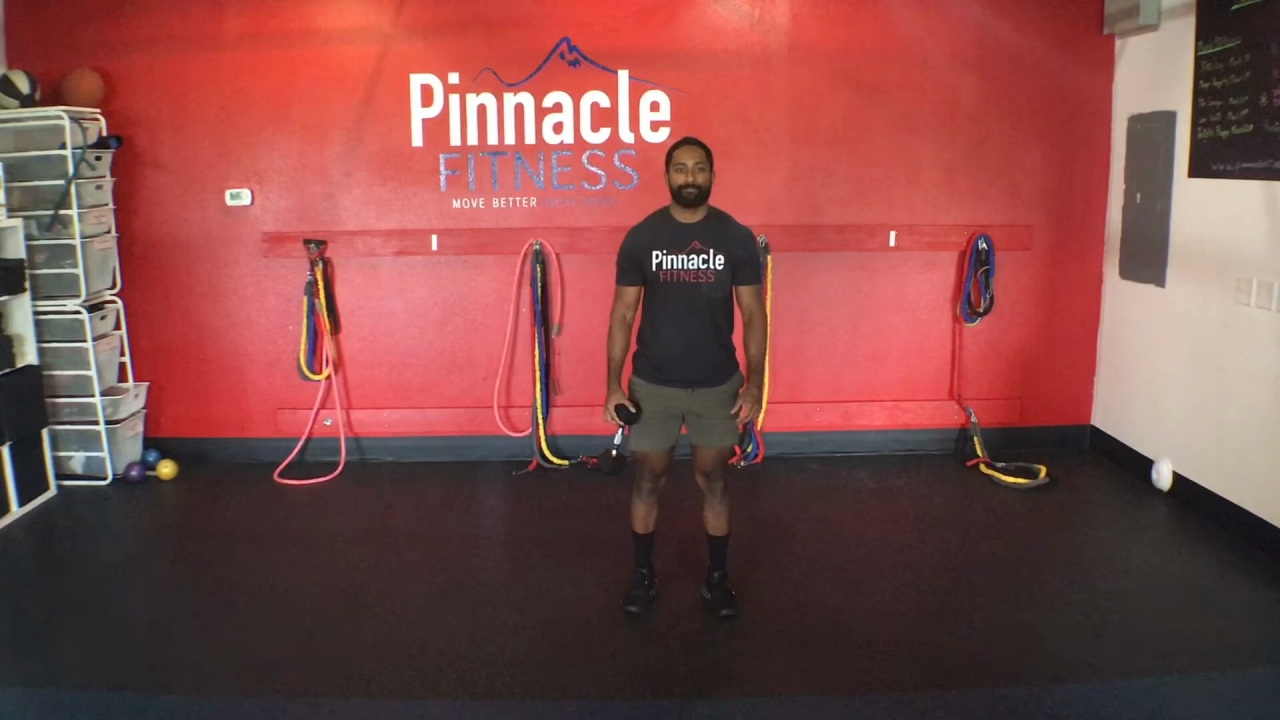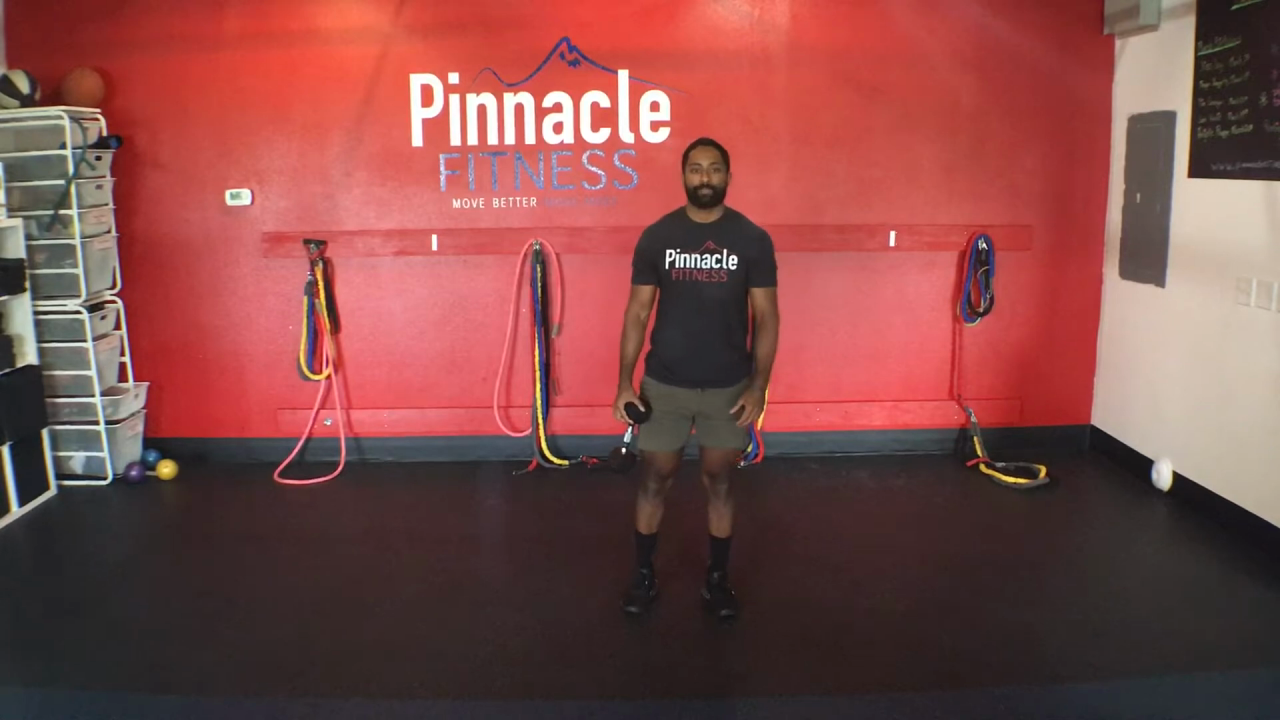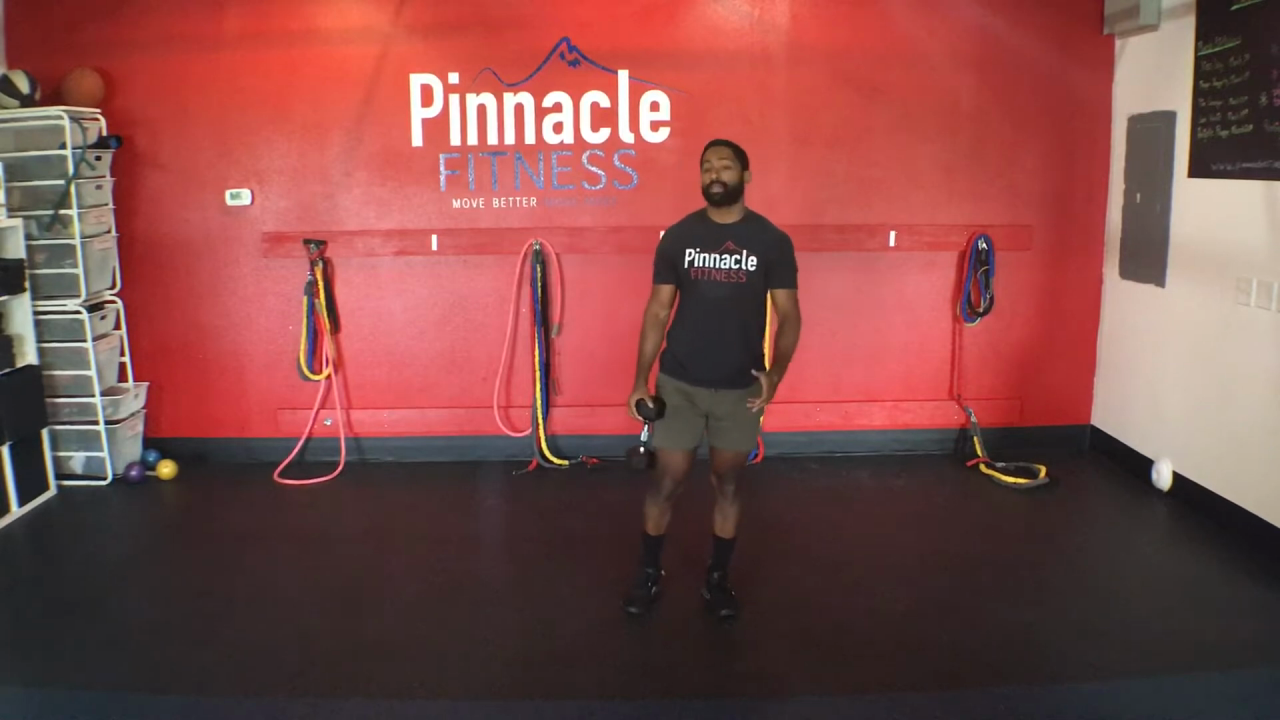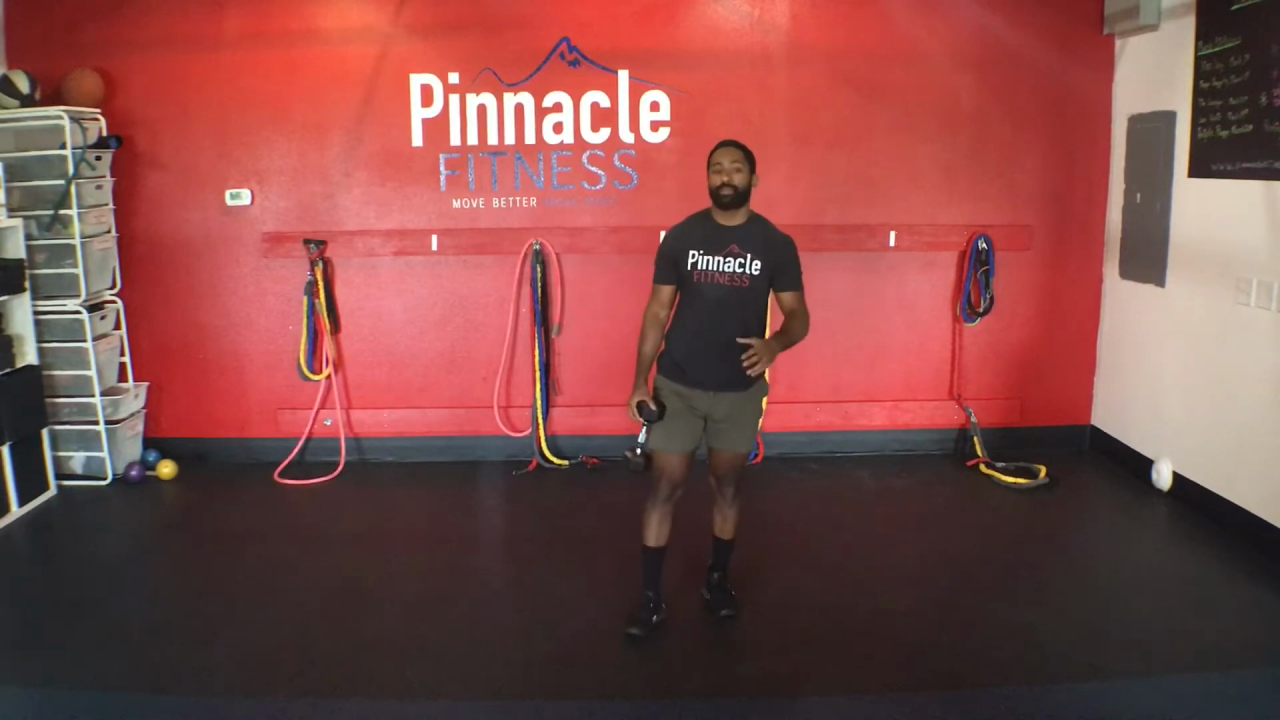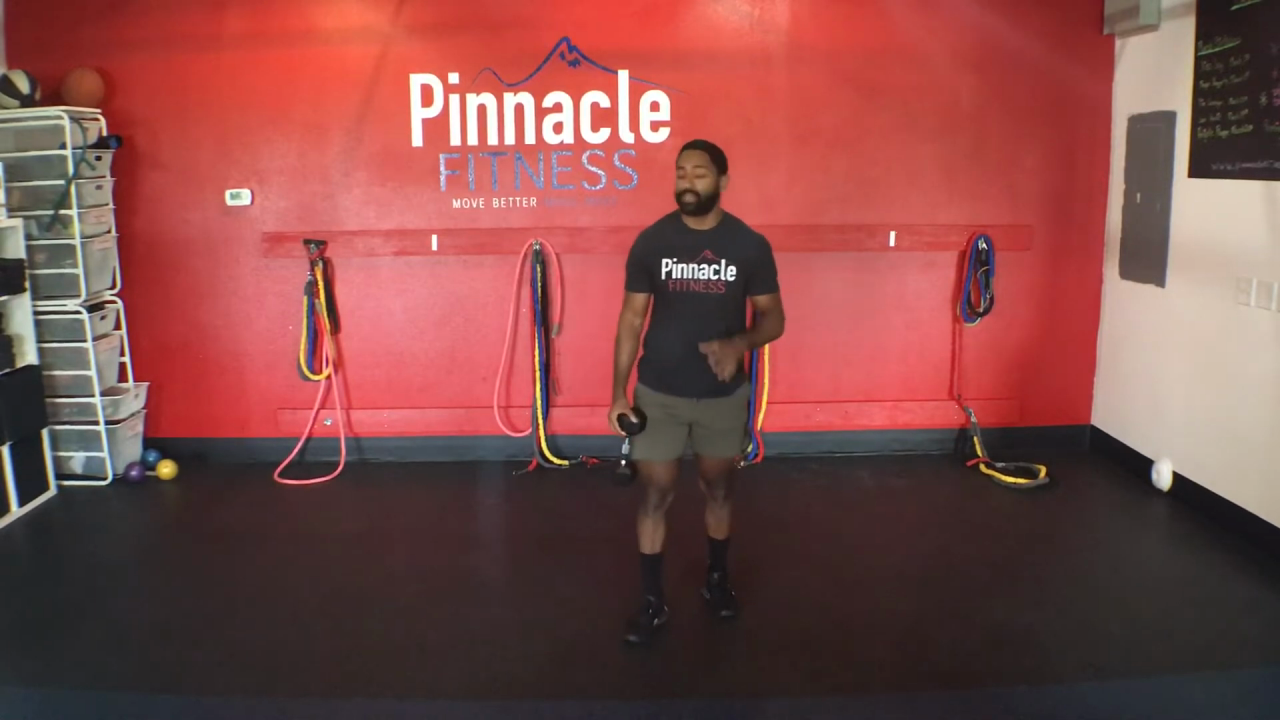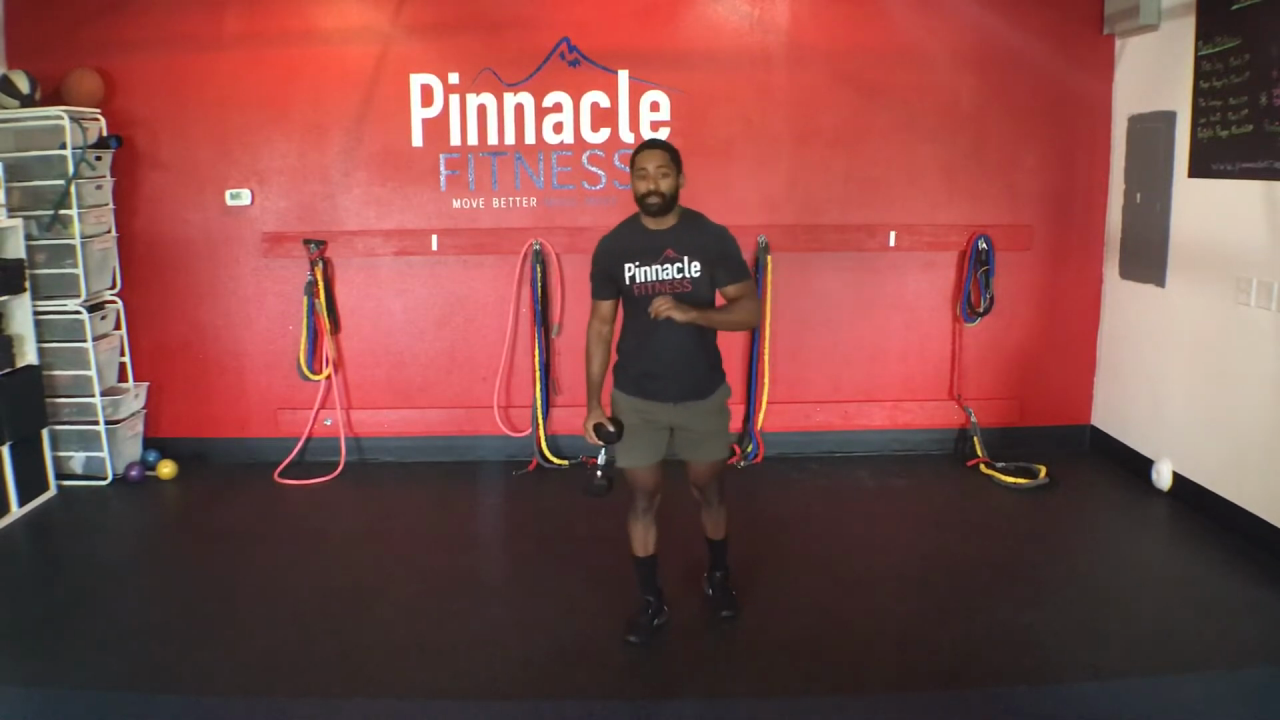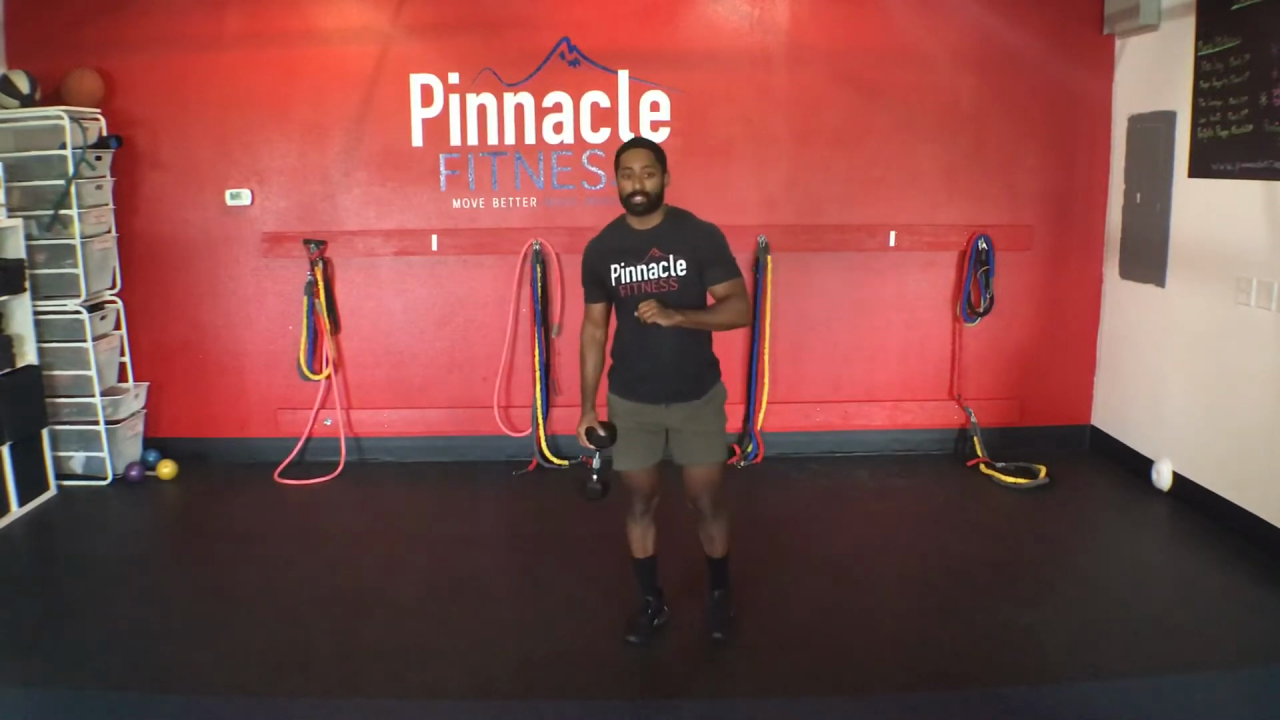
dt=0.4s
person 1, frame 1
left shoulder: (737, 237)
right shoulder: (640, 237)
left elbow: (753, 314)
right elbow: (623, 314)
left wrist: (755, 383)
right wrist: (613, 385)
left hip: (717, 384)
right hip: (653, 383)
left knee: (713, 481)
right knee: (648, 480)
left ankle: (717, 577)
right ankle: (643, 574)
person 1, frame 2
left shoulder: (752, 239)
right shoulder: (656, 236)
left elbow: (766, 316)
right elbow: (637, 312)
left wrist: (758, 386)
right wrist: (624, 383)
left hip: (727, 387)
right hip: (664, 384)
left knee: (719, 483)
right knee: (655, 481)
left ankle: (717, 578)
right ankle: (644, 574)
person 1, frame 3
left shoulder: (773, 241)
right shoulder: (678, 236)
left elbow: (788, 314)
right elbow: (658, 310)
left wrist: (777, 371)
right wrist: (641, 380)
left hip: (741, 387)
right hip: (680, 382)
left knee: (727, 484)
right knee: (667, 482)
left ankle: (717, 577)
right ankle: (649, 572)
person 1, frame 4
left shoulder: (776, 243)
right shoulder: (680, 237)
left elbow: (798, 314)
right elbow: (658, 310)
left wrist: (774, 345)
right wrist: (641, 380)
left hip: (739, 389)
right hip: (677, 385)
left knee: (727, 485)
right knee: (665, 487)
left ankle: (717, 578)
right ankle: (651, 596)
person 1, frame 5
left shoulder: (750, 245)
right shoulder: (650, 241)
left elbow: (773, 317)
right elbow: (631, 318)
left wrist: (740, 344)
right wrist: (619, 392)
left hip: (722, 391)
right hip: (658, 392)
left knee: (717, 489)
right knee: (655, 495)
left ankle: (717, 577)
right ankle: (653, 600)
person 1, frame 6
left shoulder: (714, 239)
right shoulder: (613, 247)
left elbow: (750, 312)
right elbow: (600, 325)
left wrist: (690, 312)
right wrist: (593, 402)
left hip: (703, 394)
right hip: (636, 397)
left knee: (708, 490)
right knee: (643, 499)
left ankle: (718, 574)
right ankle: (651, 600)
person 1, frame 7
left shoulder: (701, 236)
right shoulder: (601, 249)
left elbow: (740, 308)
right elbow: (594, 328)
left wrist: (675, 316)
right wrist: (588, 407)
left hip: (698, 396)
right hip: (631, 400)
left knee: (706, 502)
right knee: (641, 503)
left ankle: (719, 590)
right ankle: (652, 601)
